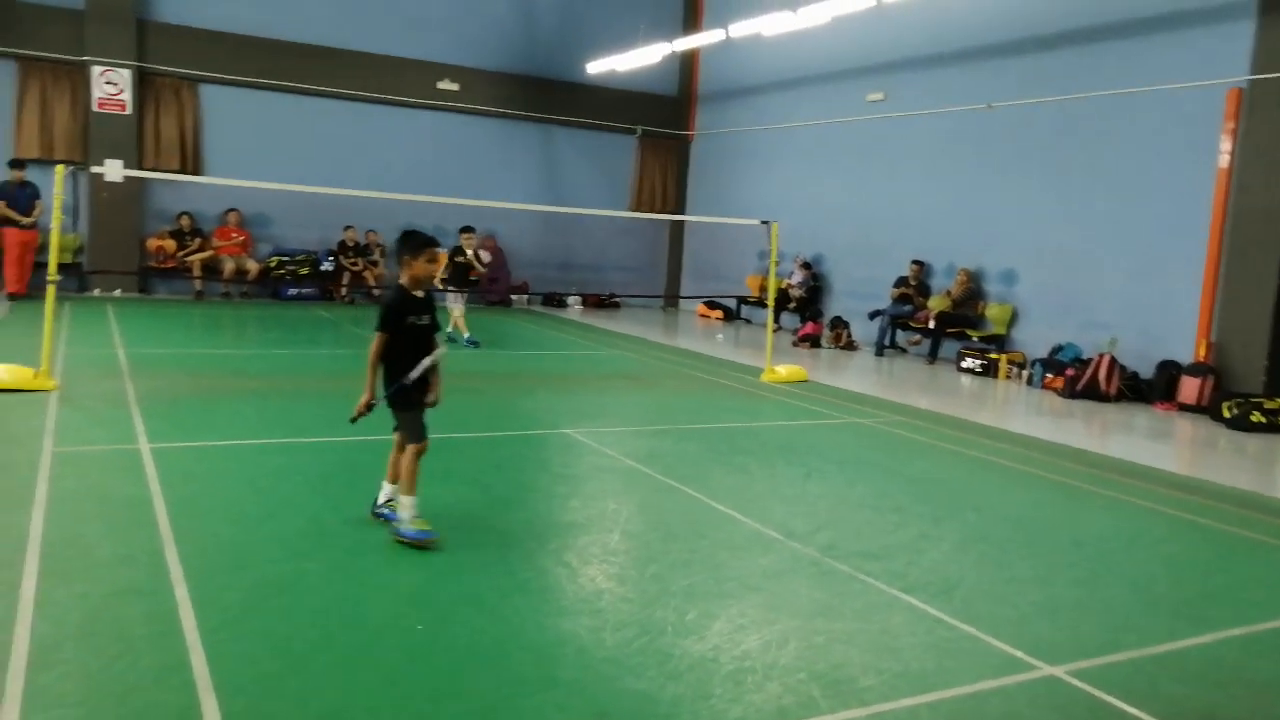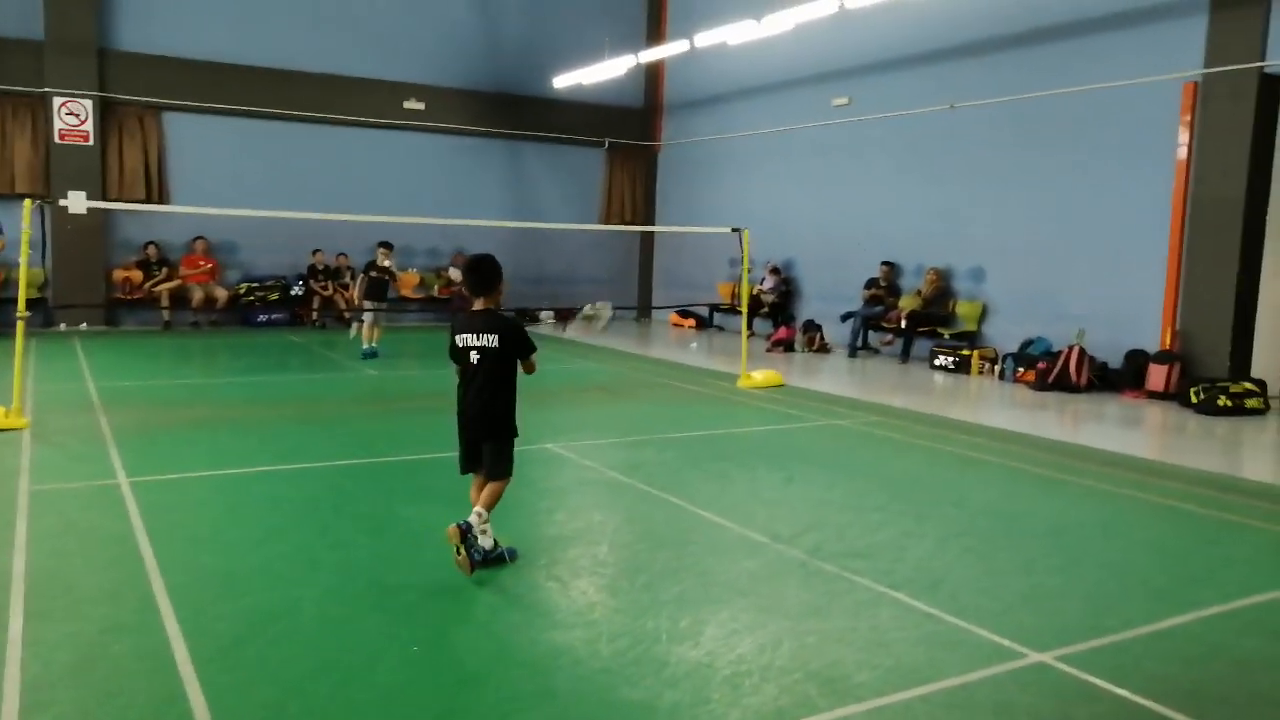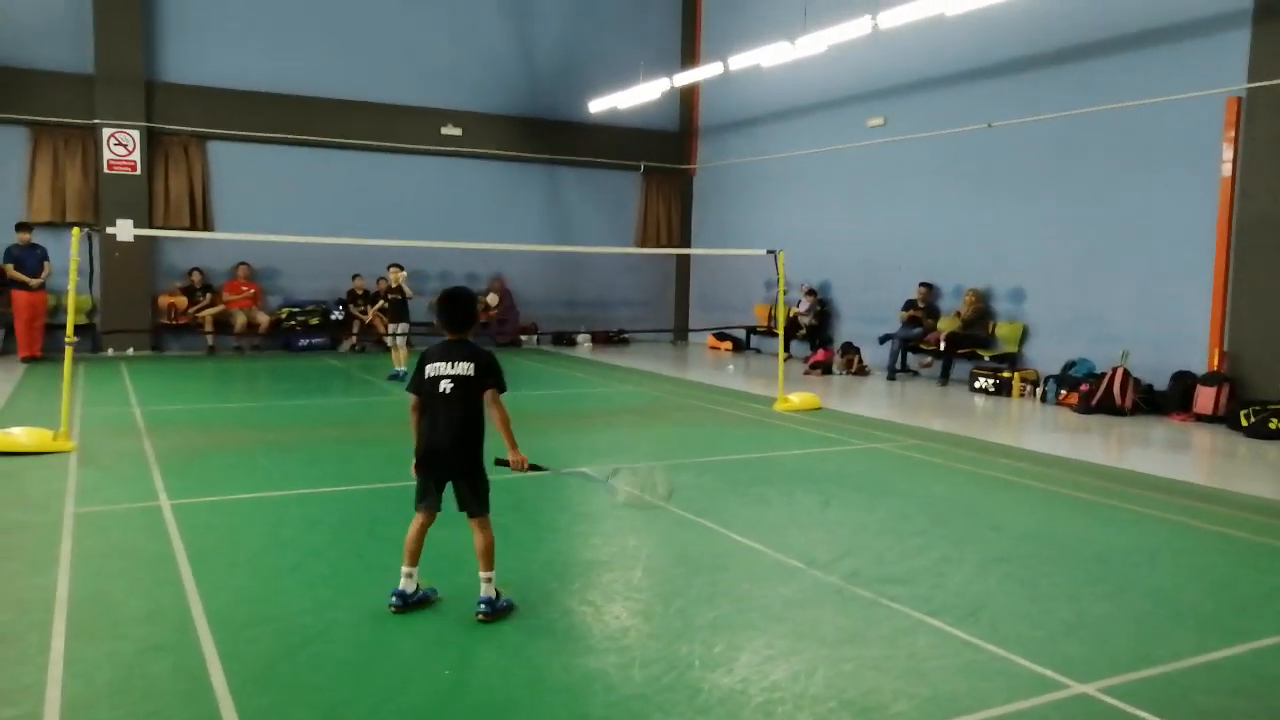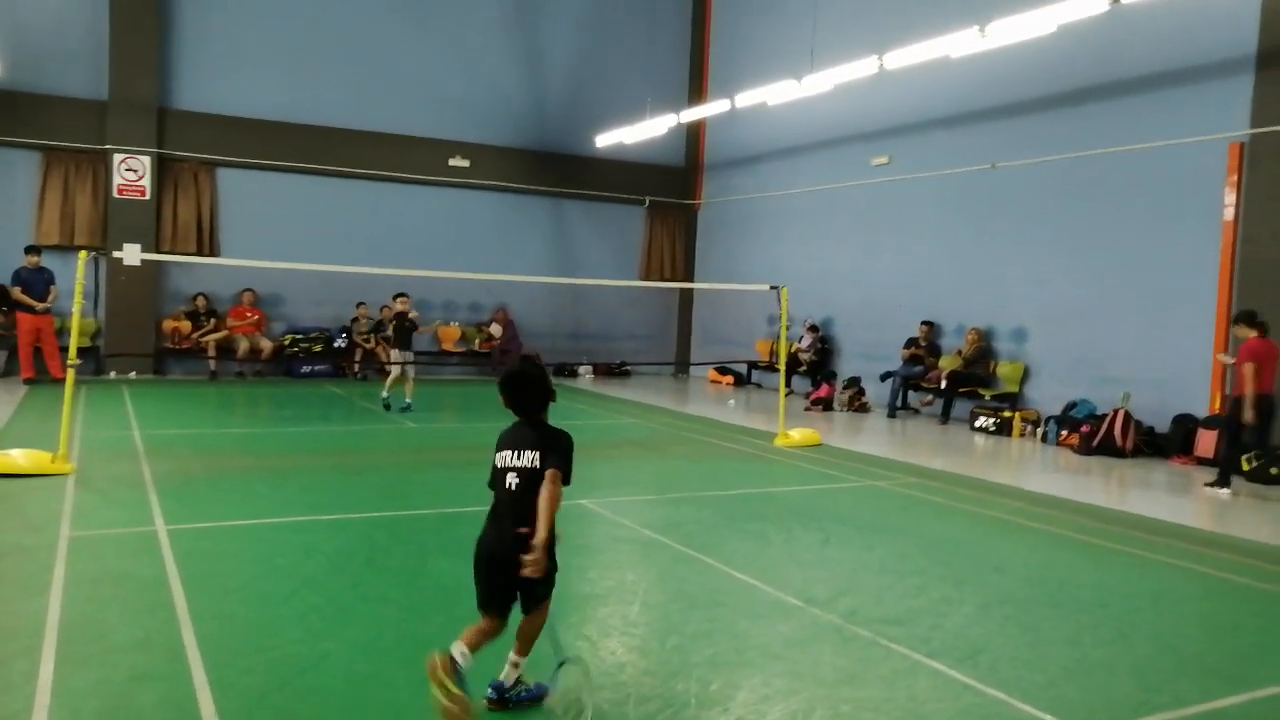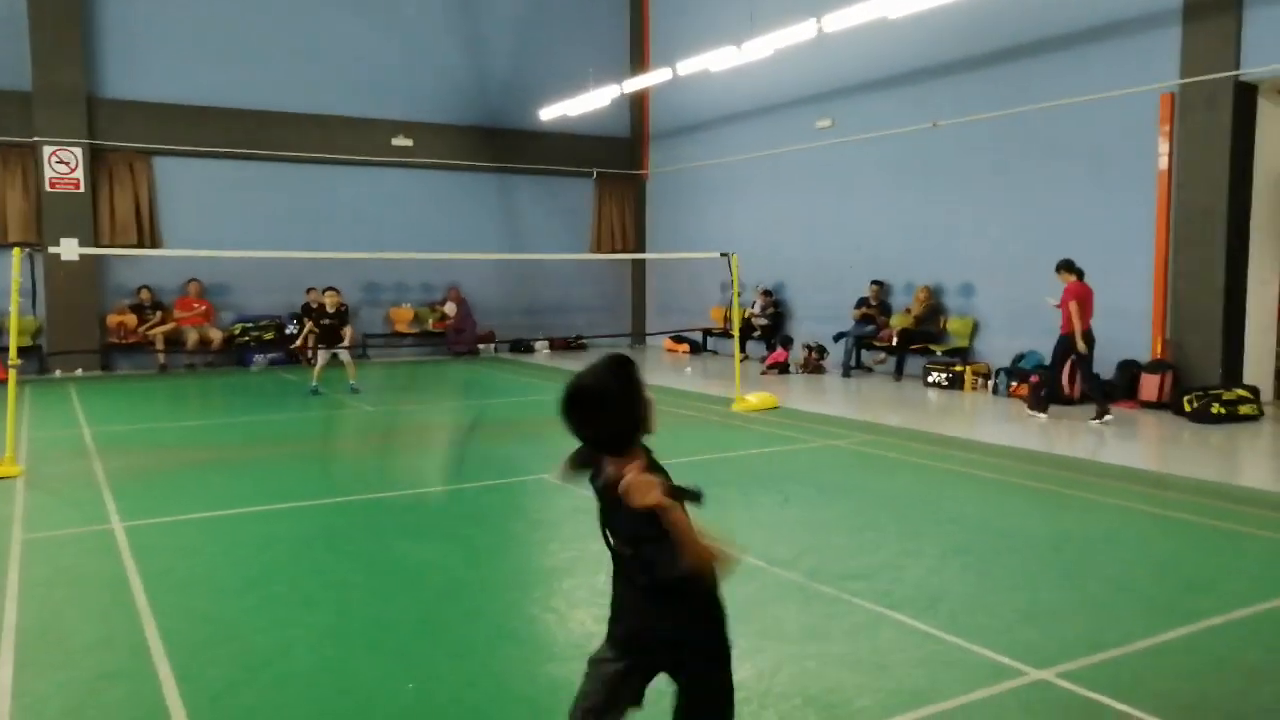
dt=1s
person 1, frame 1
left shoulder: (428, 300)
right shoulder: (395, 301)
right elbow: (378, 346)
left wrist: (435, 384)
right wrist: (368, 390)
left hip: (420, 385)
right hip: (400, 387)
left knee: (403, 442)
right knee: (416, 445)
left ankle: (385, 501)
right ankle: (406, 518)
person 1, frame 2
left shoulder: (459, 324)
right shoulder: (509, 326)
left elbow: (460, 368)
right elbow: (529, 367)
left hip: (467, 413)
right hip: (496, 415)
left knee: (480, 477)
right knee: (498, 478)
left ankle: (485, 544)
right ankle: (470, 527)
person 1, frame 3
left shoulder: (428, 357)
right shoulder: (482, 358)
left elbow: (415, 407)
right elbow: (493, 403)
left wrist: (418, 449)
right wrist: (512, 448)
left hip: (430, 451)
right hip: (465, 452)
left knee: (423, 516)
right knee: (479, 521)
left ankle: (405, 590)
right ankle: (488, 597)
person 1, frame 4
left shoulder: (505, 439)
right shoulder: (558, 440)
right elbow: (551, 484)
right wrist: (542, 540)
left hip: (491, 545)
right hip: (527, 548)
left knee: (493, 619)
right knee: (538, 606)
left ankle: (453, 660)
right ankle: (506, 685)
person 1, frame 5
left shoulder: (598, 461)
right shoulder: (646, 503)
right elbow: (709, 567)
right wrist: (665, 505)
left hip: (636, 635)
right hip: (688, 633)
